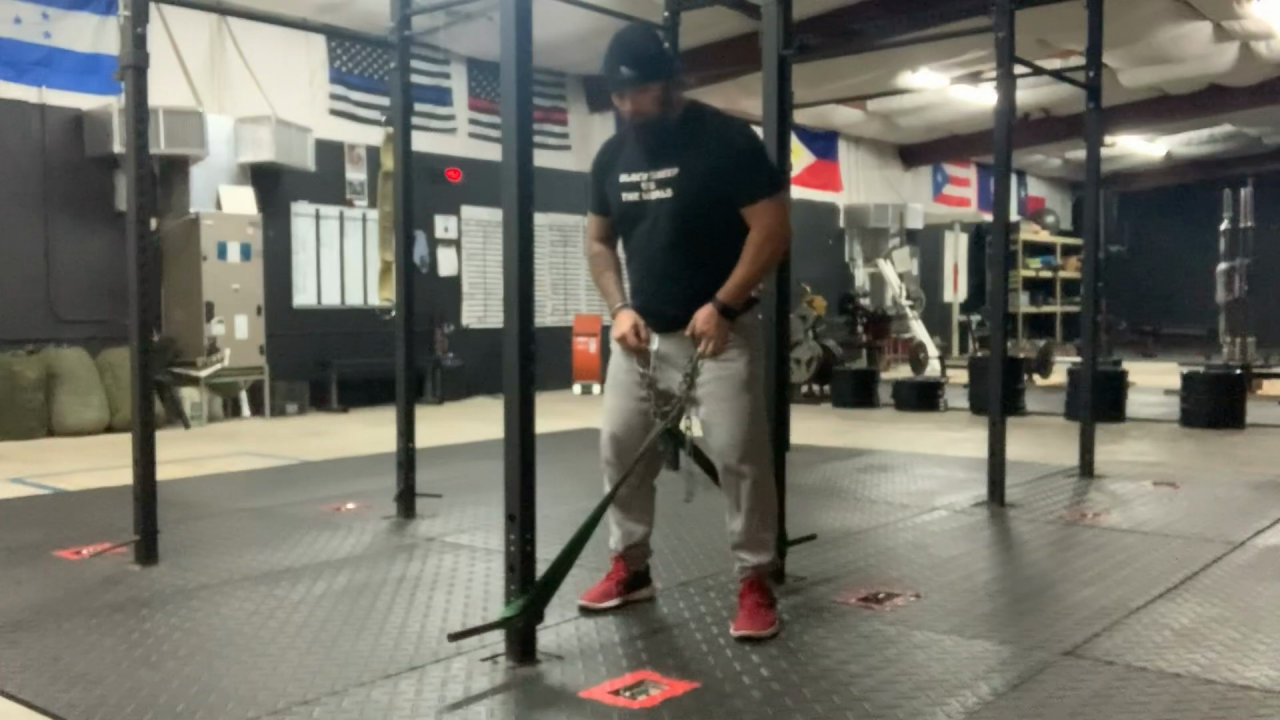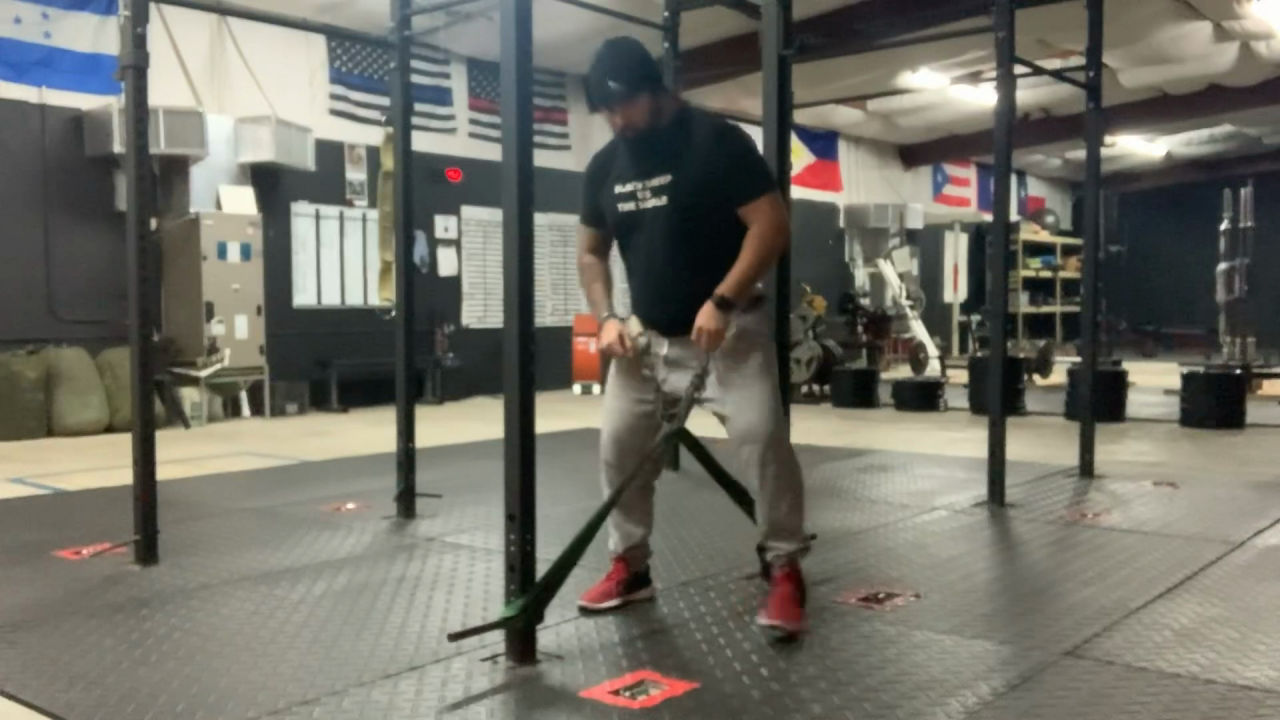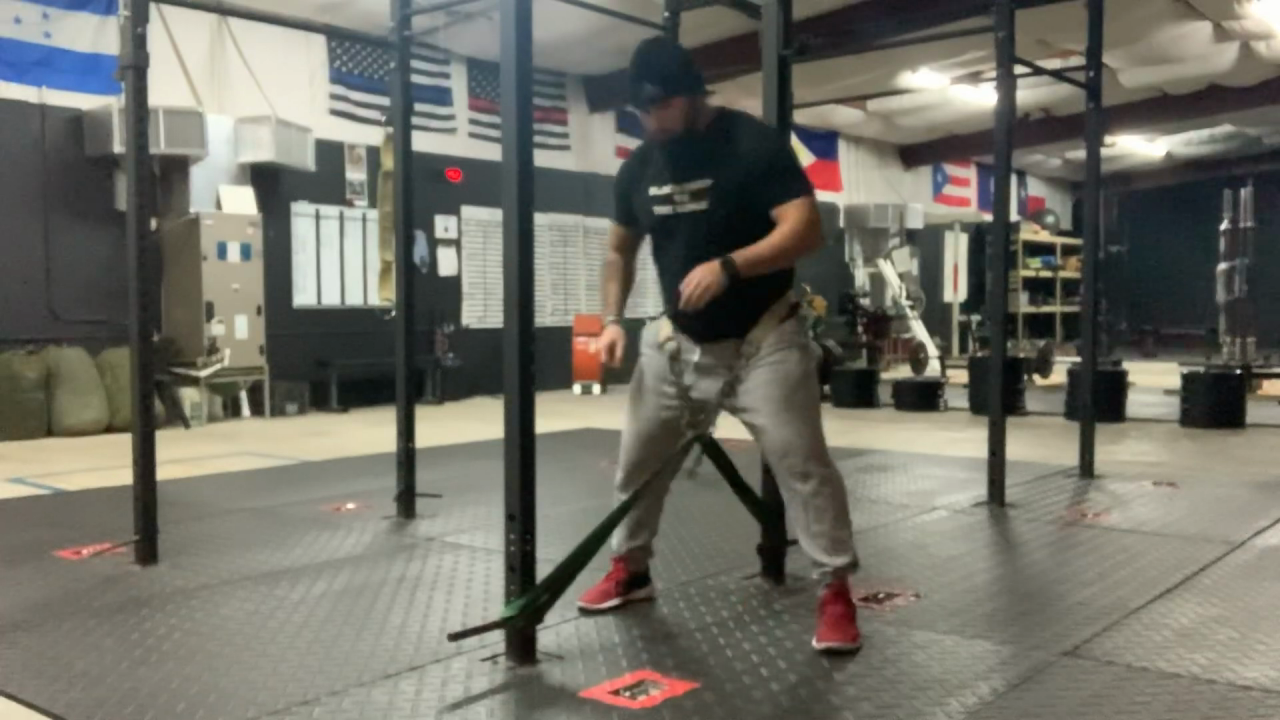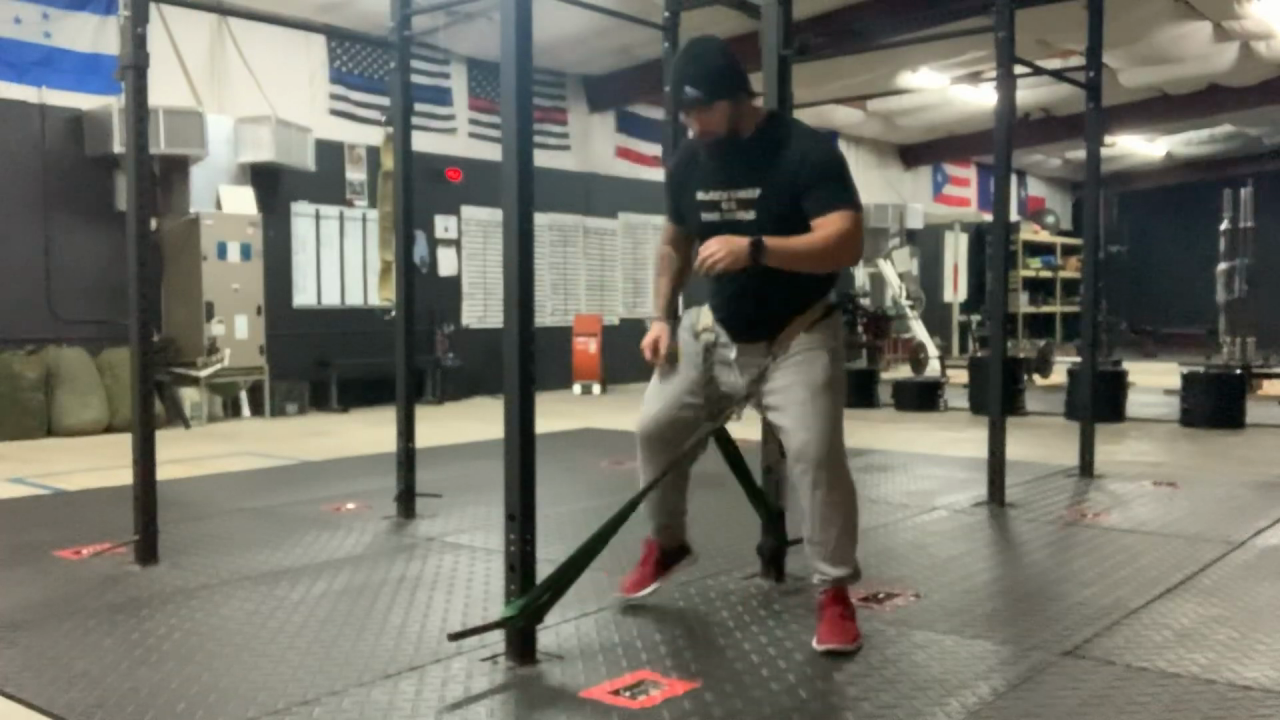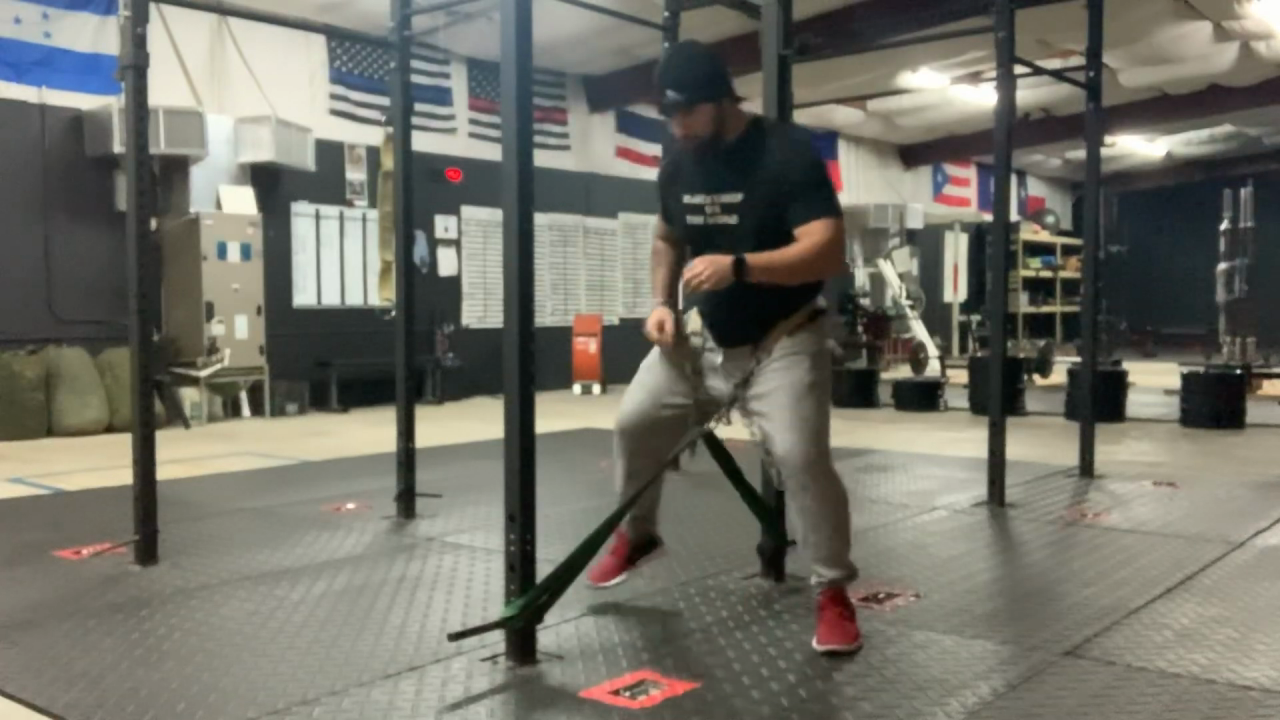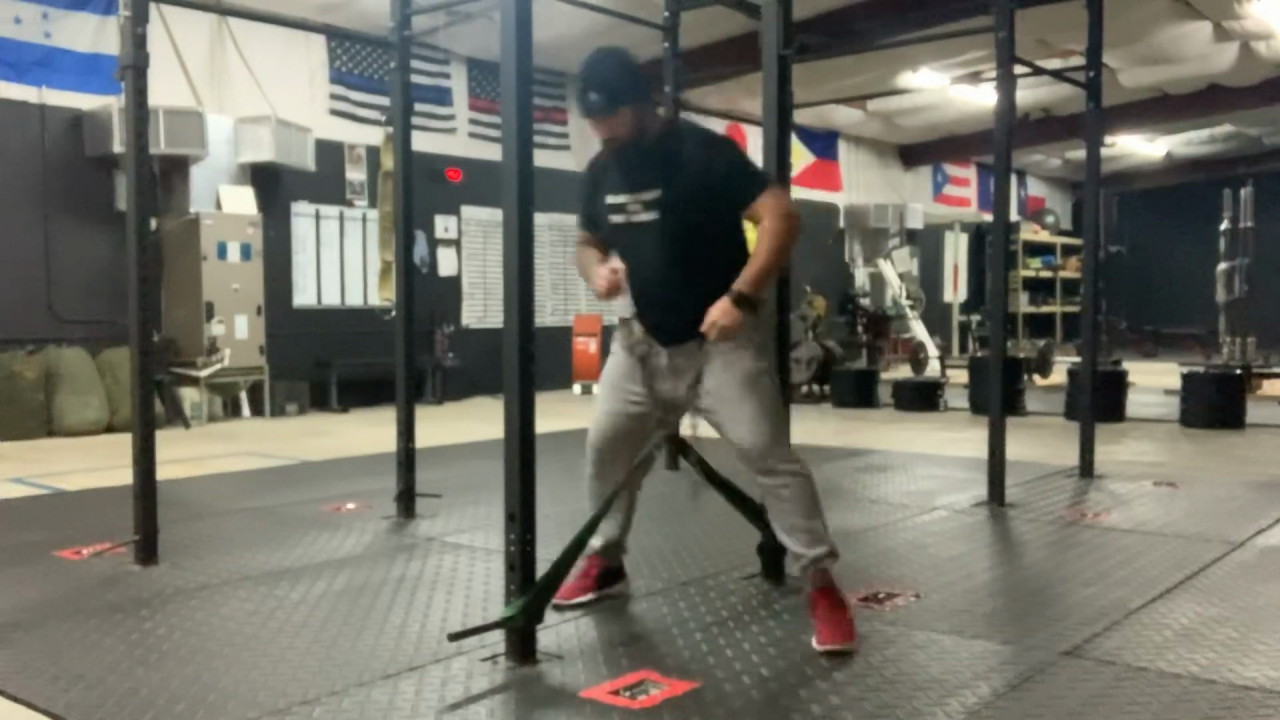
dt=0.2s
person 1, frame 1
left shoulder: (725, 139)
right shoulder: (612, 155)
left elbow: (773, 227)
right elbow: (599, 241)
left wrist: (722, 305)
right wrist: (620, 307)
left hip: (719, 328)
right hip: (644, 334)
left knee: (737, 454)
right knee: (620, 447)
left ankle: (755, 581)
right ankle: (630, 566)
person 1, frame 2
left shoulder: (717, 141)
right shoulder: (605, 166)
left elbow: (772, 224)
right elbow: (591, 252)
left wrist: (723, 301)
right wrist: (607, 318)
left hip: (728, 328)
right hip: (648, 337)
left knee: (761, 438)
right knee: (620, 450)
left ankle: (785, 572)
right ankle: (630, 567)
person 1, frame 3
left shoulder: (755, 144)
right shoulder: (638, 166)
left elbow: (805, 229)
right elbow: (618, 249)
left wrist: (727, 266)
right wrist: (612, 319)
left hip: (763, 336)
right hip: (679, 339)
left knee: (800, 455)
right knee: (639, 455)
left ankle: (835, 590)
right ankle: (630, 568)
person 1, frame 4
left shoulder: (808, 152)
right shoulder: (688, 162)
left elbow: (845, 244)
right elbow: (674, 243)
left wrist: (754, 247)
right wrist: (661, 317)
left hip: (798, 336)
right hip: (717, 331)
left knee: (816, 458)
right knee: (657, 429)
left ankle: (835, 592)
right ankle: (666, 542)
person 1, frame 5
left shoulder: (790, 155)
right shoulder: (677, 164)
left elbow: (827, 253)
right elbow: (667, 239)
left wrist: (737, 266)
right wrist: (662, 303)
left hip: (783, 339)
right hip: (704, 334)
left knee: (801, 460)
right knee: (635, 423)
left ankle: (832, 592)
right ankle: (637, 535)
person 1, frame 6
left shoulder: (703, 152)
right shoulder: (600, 171)
left elbow: (779, 216)
right elbow: (589, 245)
left wrist: (740, 297)
right wrist: (596, 274)
left hip: (720, 337)
right hip: (646, 339)
left knee: (764, 449)
right knee: (606, 445)
left ankle: (821, 584)
right ankle: (603, 564)
